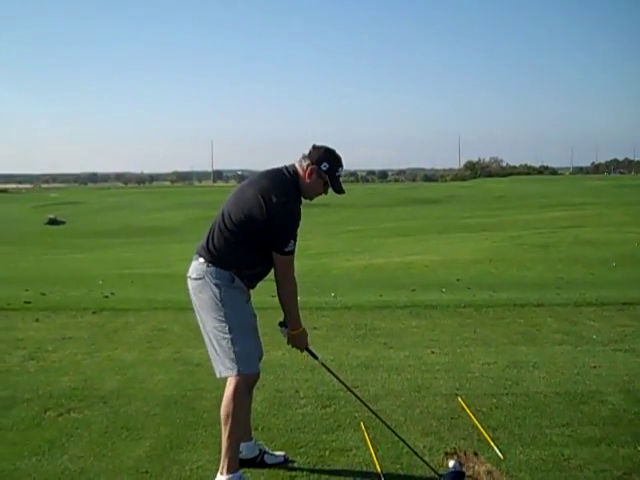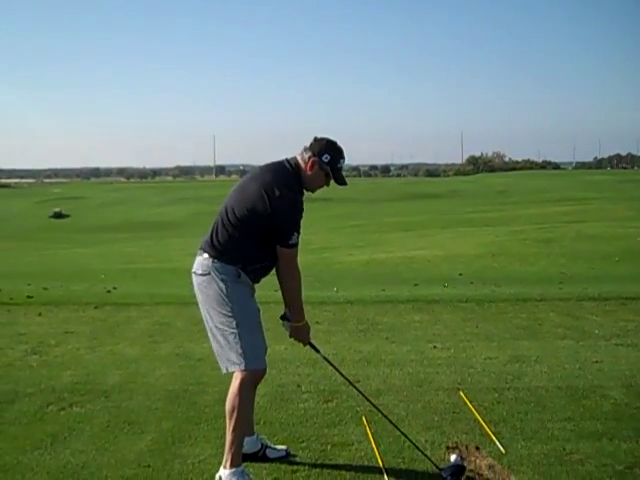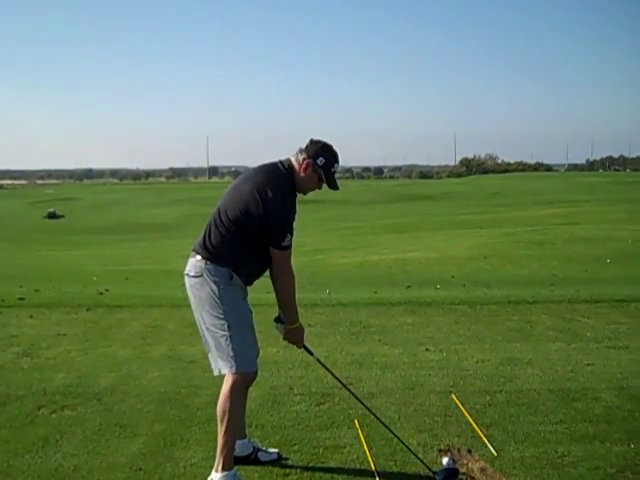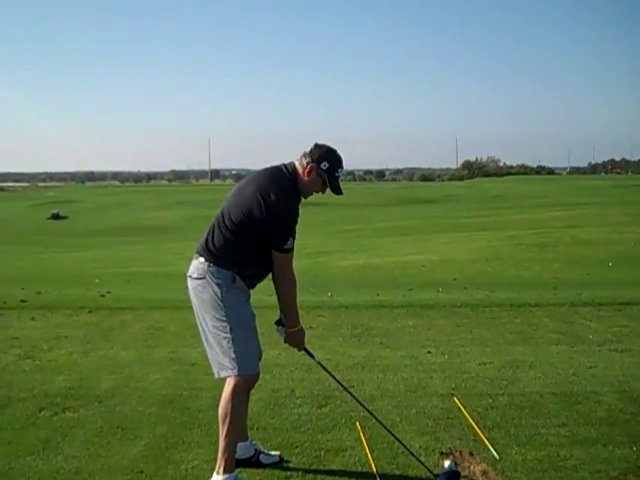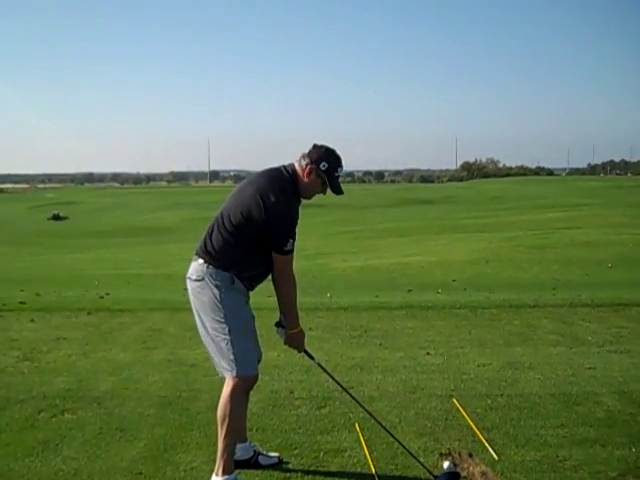
dt=0.4s
person 1, frame 1
left shoulder: (274, 182)
right shoulder: (284, 201)
left elbow: (277, 265)
right elbow: (284, 275)
left wrist: (290, 320)
right wrist: (295, 326)
left hip: (223, 276)
right hip: (218, 280)
left knee: (247, 367)
right knee: (242, 374)
left ankle: (246, 447)
person 1, frame 2
left shoulder: (276, 175)
right shoulder: (286, 193)
left elbow: (278, 257)
right elbow: (288, 267)
left wrist: (291, 311)
right wrist: (298, 319)
left hip: (225, 271)
right hip: (223, 275)
left knee: (251, 363)
right knee: (249, 368)
left ankle: (248, 441)
person 1, frame 3
left shoulder: (270, 176)
right shoulder: (279, 194)
left elbow: (272, 260)
right elbow: (282, 269)
left wrist: (284, 313)
right wrist: (293, 321)
left hip: (217, 273)
right hip: (216, 277)
left knee: (243, 366)
right knee: (240, 371)
left ankle: (239, 445)
person 1, frame 4
left shoulder: (273, 180)
right shoulder: (281, 197)
left elbow: (274, 263)
right elbow: (283, 272)
left wrist: (286, 317)
right wrist: (293, 325)
left hip: (220, 276)
right hip: (218, 280)
left knee: (246, 368)
right knee: (242, 373)
left ankle: (241, 447)
person 1, frame 5
left shoulder: (273, 181)
right shoulder: (281, 199)
left elbow: (274, 265)
right elbow: (283, 274)
right wrist: (293, 326)
left hip: (221, 278)
right hip: (217, 282)
left knee: (245, 369)
right knee: (241, 375)
left ankle: (240, 449)
